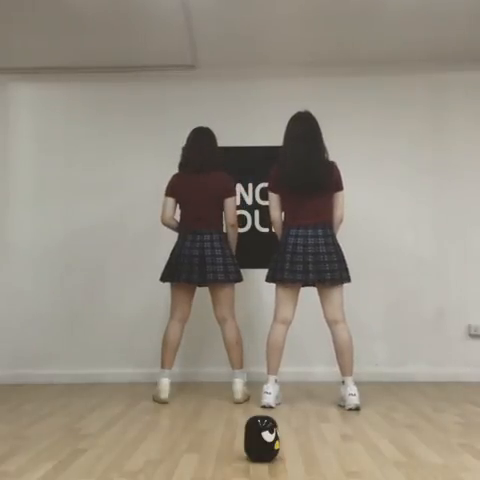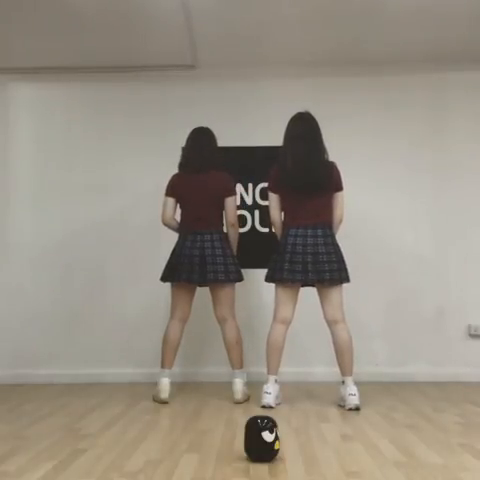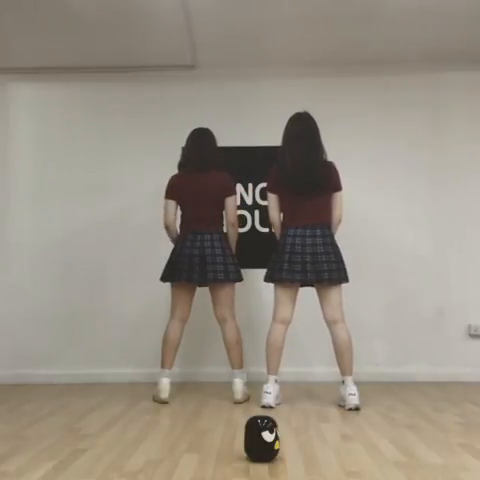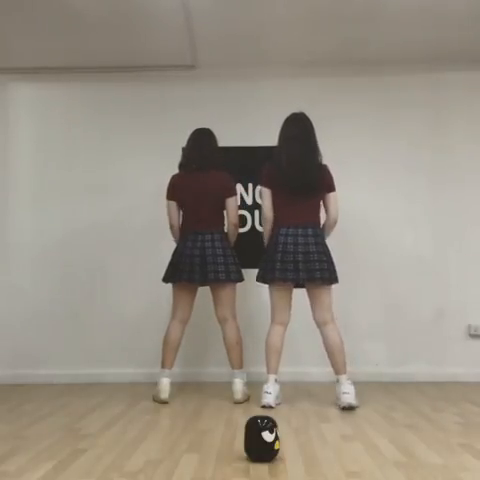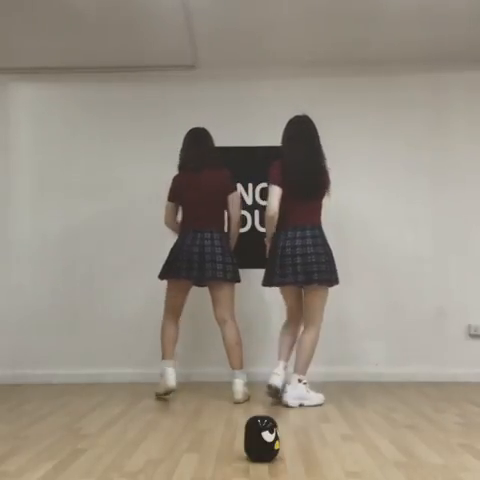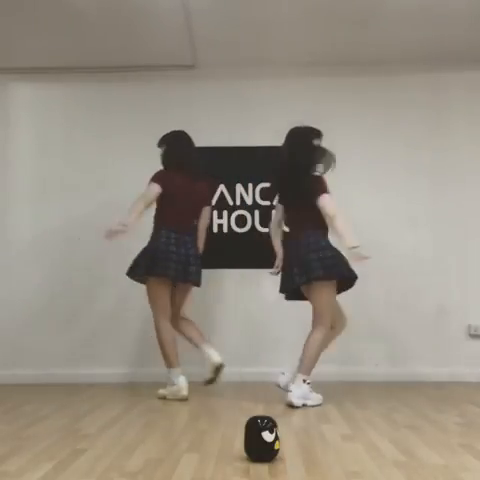
dt=0.4s
person 1, frame 1
left shoulder: (279, 173)
right shoulder: (331, 170)
left elbow: (275, 217)
right elbow: (338, 215)
left hip: (292, 244)
right hip: (325, 244)
left knee: (281, 320)
right knee: (337, 320)
left ankle: (271, 387)
right ankle: (349, 388)
person 1, frame 2
left shoulder: (279, 173)
right shoulder: (330, 170)
left elbow: (275, 217)
right elbow: (338, 216)
left hip: (291, 244)
right hip: (324, 244)
left knee: (281, 320)
right knee: (336, 320)
left ankle: (271, 387)
right ankle: (349, 388)
person 1, frame 3
left shoulder: (277, 173)
right shoulder: (329, 170)
left elbow: (274, 218)
right elbow: (337, 216)
left hip: (290, 244)
right hip: (323, 244)
left knee: (280, 320)
right knee: (336, 320)
left ankle: (271, 386)
right ankle: (349, 388)
person 1, frame 4
left shoulder: (271, 171)
right shoulder: (322, 171)
left elbow: (266, 215)
right elbow: (332, 218)
left wrist: (271, 245)
left hip: (281, 243)
right hip: (314, 244)
left knee: (279, 321)
right knee: (326, 321)
left ankle: (271, 387)
right ankle: (345, 386)
person 1, frame 5
left shoulder: (279, 169)
right shoulder: (320, 172)
left elbow: (272, 212)
left wrist: (270, 241)
left hip: (285, 245)
right hip: (313, 244)
left knee: (294, 317)
right knee: (312, 323)
left ankle: (279, 372)
right ankle: (297, 385)
person 1, frame 6
left shoulder: (289, 182)
right shoulder: (314, 179)
left elbow: (275, 223)
right elbow: (331, 213)
left wrist: (280, 255)
right wrist: (351, 244)
left hip: (300, 253)
right hip: (312, 250)
left knee: (334, 320)
right knee: (325, 322)
left ankle: (294, 375)
right ankle: (300, 385)
person 2, frame 1
left shoulder: (177, 180)
right shoulder: (224, 181)
left elbow: (166, 218)
right elbow: (231, 223)
right wrist: (231, 253)
left hip: (186, 248)
right hip: (216, 246)
left knee: (177, 318)
right knee: (226, 318)
left ankle: (164, 383)
right ankle: (239, 384)
person 2, frame 2
left shoulder: (177, 180)
right shoulder: (224, 180)
left elbow: (167, 218)
right elbow: (232, 222)
right wrist: (233, 252)
left hip: (186, 248)
right hip: (217, 246)
left knee: (177, 318)
right knee: (227, 318)
left ankle: (164, 383)
right ankle: (239, 384)
person 2, frame 3
left shoulder: (176, 181)
right shoulder: (224, 180)
left elbow: (169, 223)
right elbow: (232, 222)
right wrist: (230, 251)
left hip: (186, 248)
right hip: (217, 246)
left knee: (177, 318)
right knee: (226, 318)
left ankle: (164, 383)
right ankle: (239, 384)
person 2, frame 4
left shoulder: (177, 181)
right shoulder: (224, 179)
left elbow: (173, 223)
right elbow: (233, 221)
left hip: (188, 248)
right hip: (218, 246)
left knee: (178, 319)
right knee: (227, 318)
left ankle: (164, 384)
right ankle: (239, 384)
person 2, frame 5
left shoulder: (179, 180)
right shoulder: (223, 177)
left elbow: (171, 221)
right elbow: (236, 217)
right wrist: (228, 247)
left hip: (186, 247)
right hip: (216, 246)
left knee: (171, 315)
right knee: (226, 319)
left ankle: (167, 374)
right ankle: (239, 385)
person 2, frame 6
left shoulder: (165, 176)
right shoulder: (202, 185)
left elbow: (145, 199)
right elbow: (202, 228)
left wrist: (126, 223)
right wrist: (194, 257)
left hip: (163, 248)
right hip: (186, 250)
left knee: (162, 319)
right knee: (176, 316)
left ankle: (178, 382)
right ankle: (212, 354)
